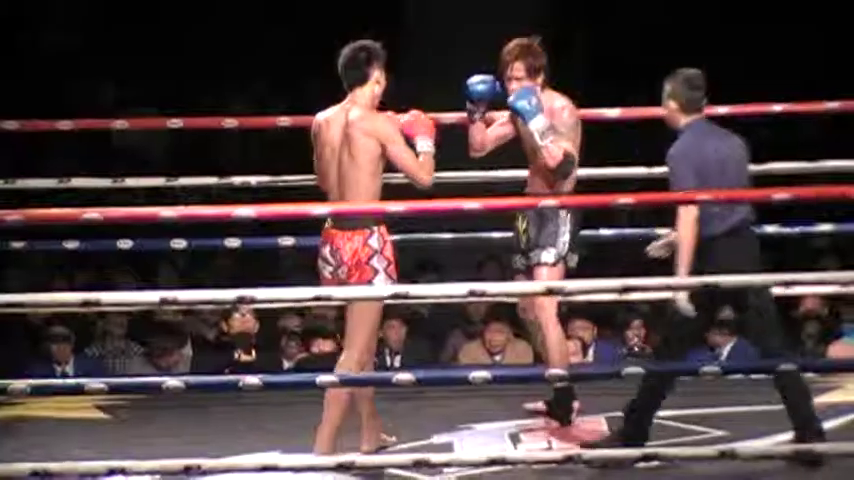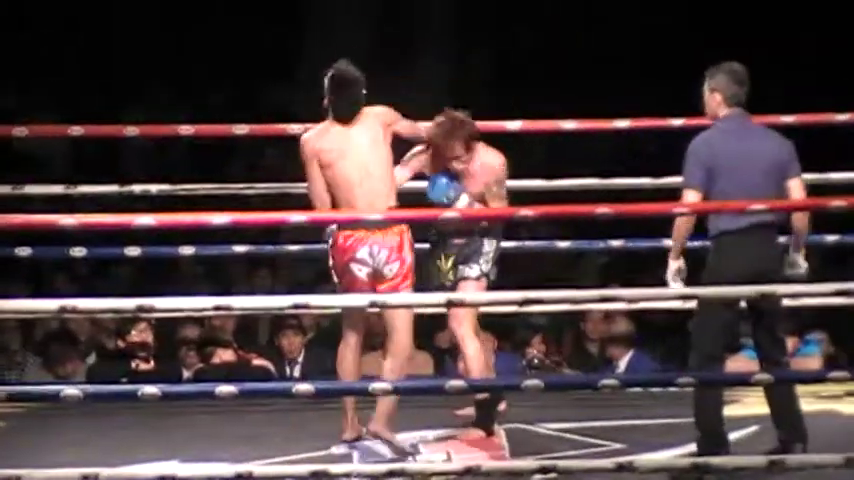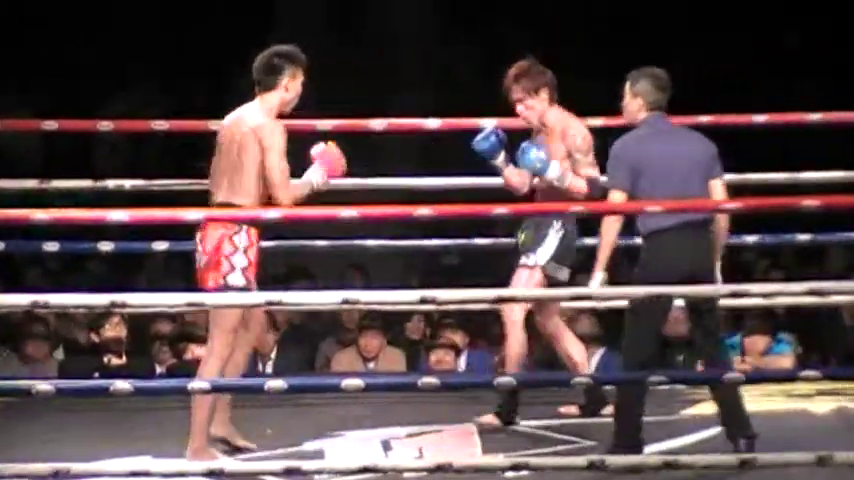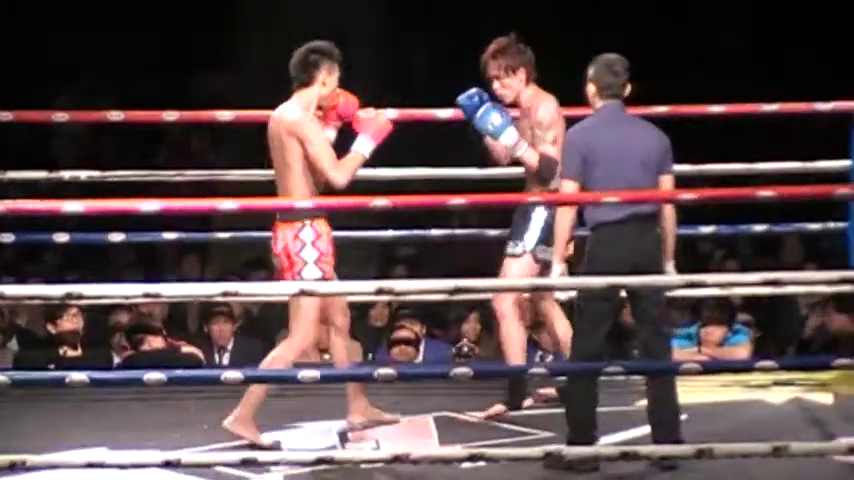
dt=1s
person 1, frame 1
left shoulder: (321, 122)
right shoulder: (379, 123)
right elbow: (423, 178)
right wrist: (425, 141)
left hip: (334, 237)
right hip: (366, 239)
left knee: (365, 342)
right knee: (356, 352)
left ankle: (371, 433)
right ankle: (323, 448)
person 1, frame 2
left shoulder: (311, 141)
right shoulder: (379, 118)
left elbow: (322, 204)
right elbow: (418, 132)
left hip: (349, 241)
right hip: (390, 238)
left knee: (353, 333)
right knee: (402, 339)
left ankle: (349, 422)
right ankle: (381, 418)
person 1, frame 3
left shoulder: (234, 119)
right shoulder: (270, 127)
right elbow: (284, 197)
right wrist: (320, 171)
left hip: (221, 230)
right hip: (234, 236)
left knee: (251, 327)
right knee: (221, 344)
left ankle: (221, 422)
right ankle: (198, 445)
person 1, frame 4
left shoulder: (282, 116)
right shoulder: (301, 120)
right elbow: (337, 177)
left wrist: (331, 126)
right wrist: (367, 139)
left hip: (297, 228)
right hip: (304, 230)
left knee: (339, 320)
right knee: (301, 338)
left ankle: (358, 409)
right ankle: (243, 416)
person 2, frame 1
left shoulder: (685, 150)
right shoulder: (734, 142)
left elbow: (690, 215)
left wrist: (683, 277)
right wrist: (679, 238)
left hip: (713, 256)
right hip: (744, 250)
left knee: (670, 349)
right knee: (774, 347)
left ankle: (632, 435)
right ankle: (810, 435)
person 2, frame 2
left shoulder: (704, 144)
right shoulder: (778, 143)
left elbow: (688, 210)
right elbow: (800, 207)
left wrist: (675, 256)
right wrist: (797, 251)
left hip: (727, 254)
right hip: (767, 250)
left knee: (706, 354)
right knee: (772, 349)
left ankle: (712, 449)
right ankle: (793, 440)
person 2, frame 3
left shoulder: (627, 147)
right shoulder: (701, 143)
left elbow: (615, 214)
right elbow: (722, 208)
left wrist: (599, 270)
right wrist: (715, 261)
left hip: (660, 251)
right hip: (698, 251)
left knee: (638, 354)
right knee: (713, 346)
left ankle: (627, 446)
right ankle: (741, 433)
person 2, frame 4
left shoulder: (580, 135)
right shoulder: (654, 135)
left elbow: (568, 203)
right elbow: (667, 204)
left wrist: (558, 259)
right wrist: (667, 258)
left hip: (606, 244)
right hip: (646, 243)
left knee: (587, 348)
right knee: (656, 343)
left ankle: (581, 446)
right ankle: (668, 441)
person 3, frame 1
left shoulder: (561, 109)
right shoulder: (518, 110)
left elbow: (563, 169)
right elbow: (478, 148)
left wrist: (536, 121)
right wrist: (476, 109)
left hip: (555, 213)
right hip: (531, 211)
left knee: (544, 308)
right knee: (529, 308)
left ankle: (562, 405)
right ankle: (561, 392)
person 3, frame 2
left shoulder: (494, 163)
right shoulder: (427, 154)
left wrist: (460, 201)
left hip: (477, 243)
right hip: (445, 241)
left knee: (462, 327)
right knee: (460, 327)
left ankle: (485, 418)
right ankle: (492, 395)
person 3, frame 3
left shoulder: (572, 130)
right shoulder: (540, 132)
left elbow: (592, 189)
right elbow: (522, 184)
left wrist: (552, 171)
right wrist: (499, 160)
left hip: (557, 228)
right hip: (539, 226)
left knee: (513, 312)
right knee: (548, 321)
left ankle: (508, 405)
right ankle: (595, 397)
person 3, frame 4
left shoulder: (544, 107)
right shoulder: (526, 108)
left elbow: (547, 170)
right elbow: (503, 157)
left wrist: (509, 135)
right wrist: (481, 120)
left hip: (542, 211)
right hip: (538, 211)
left knee: (504, 302)
right knee: (542, 300)
left ankle: (516, 395)
